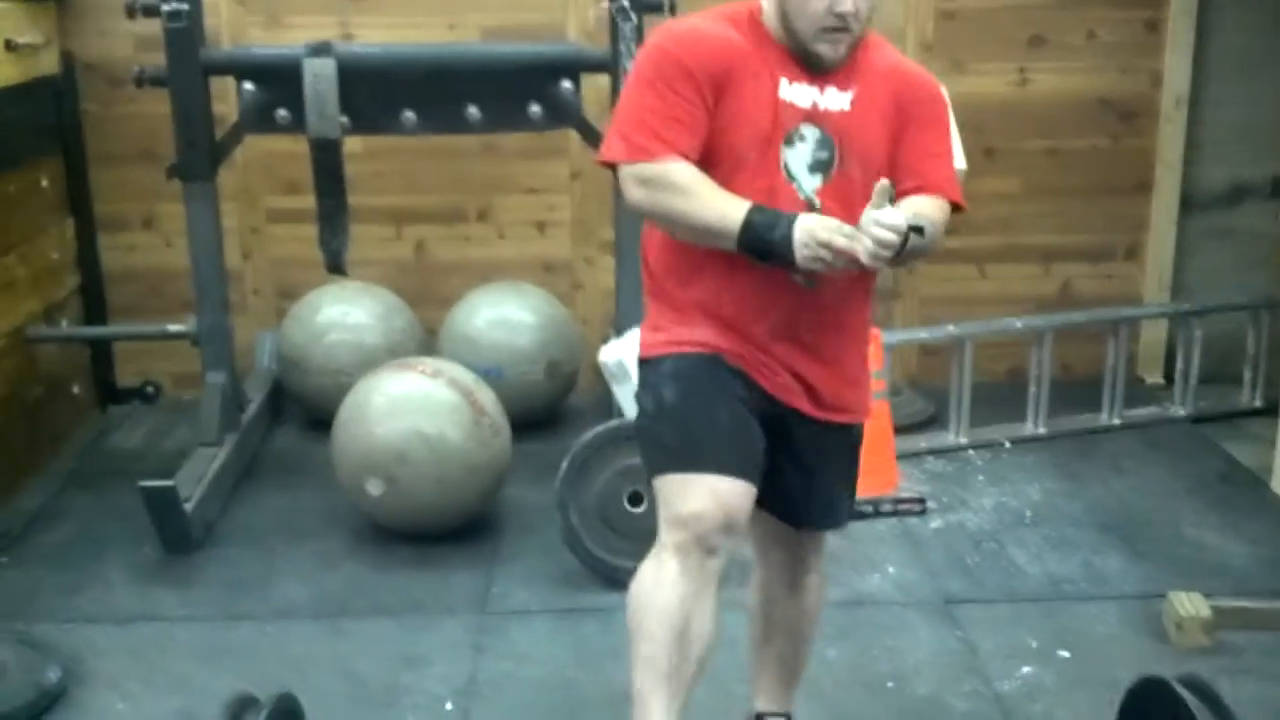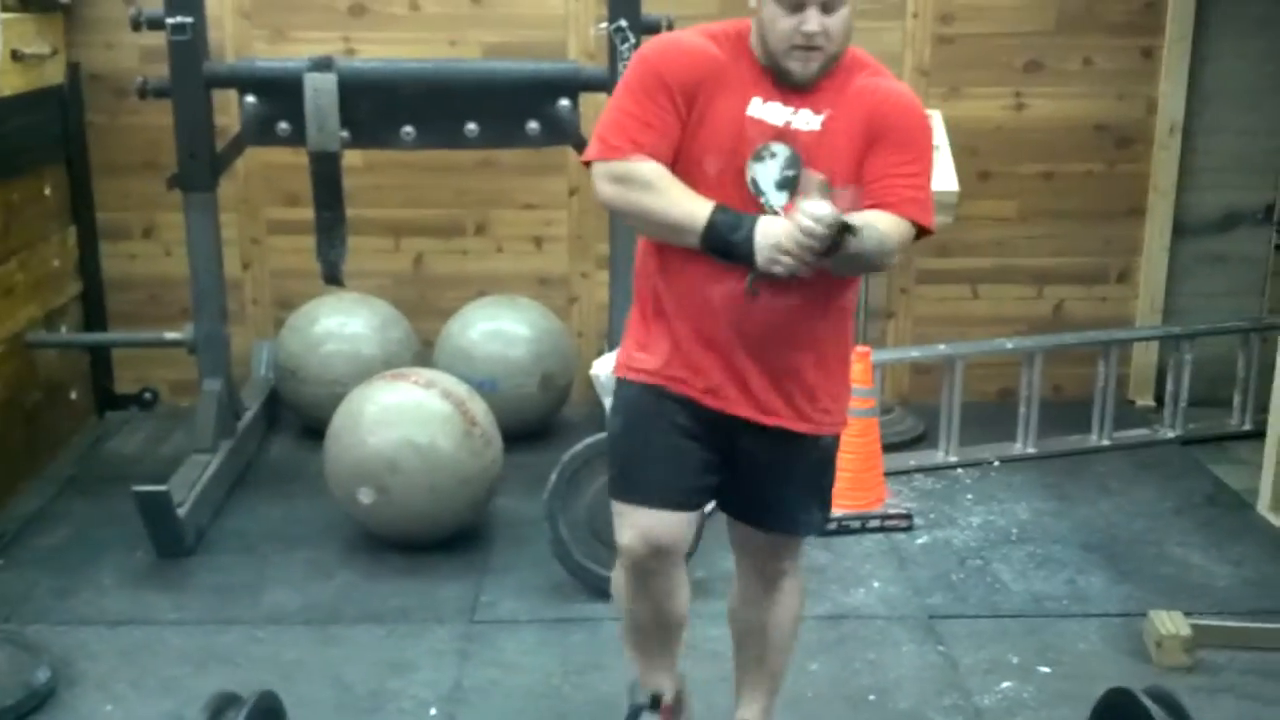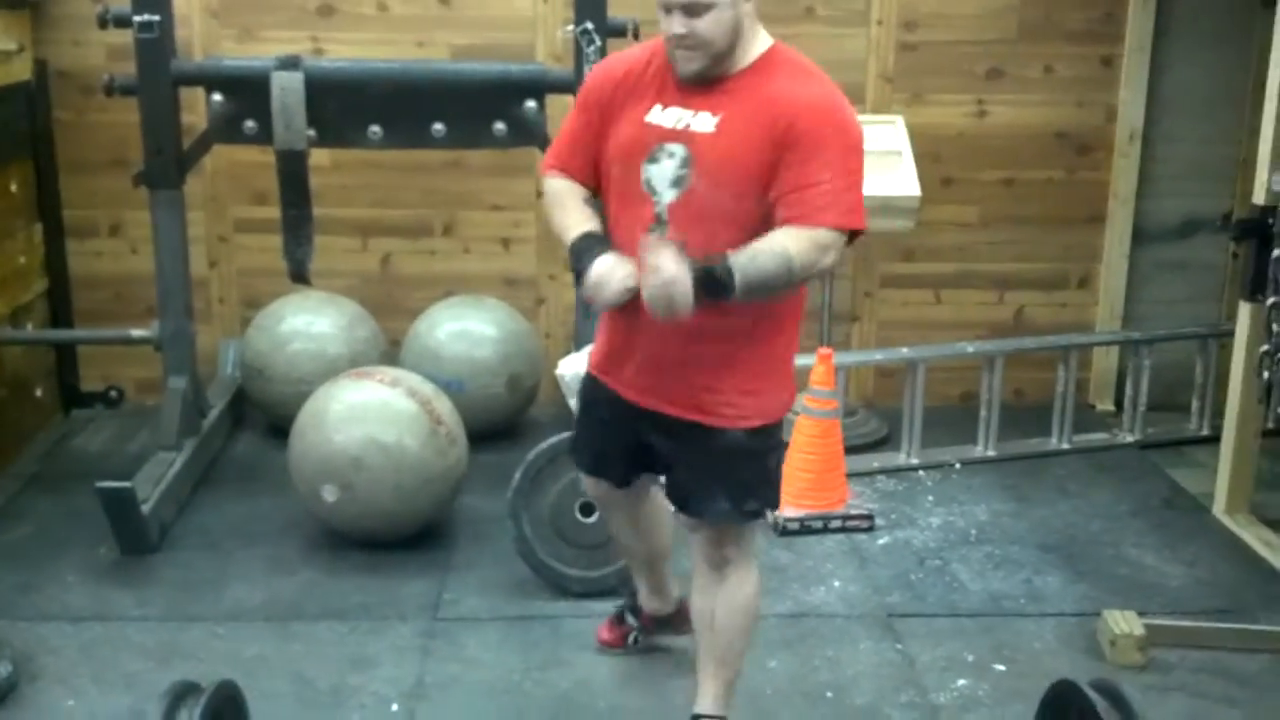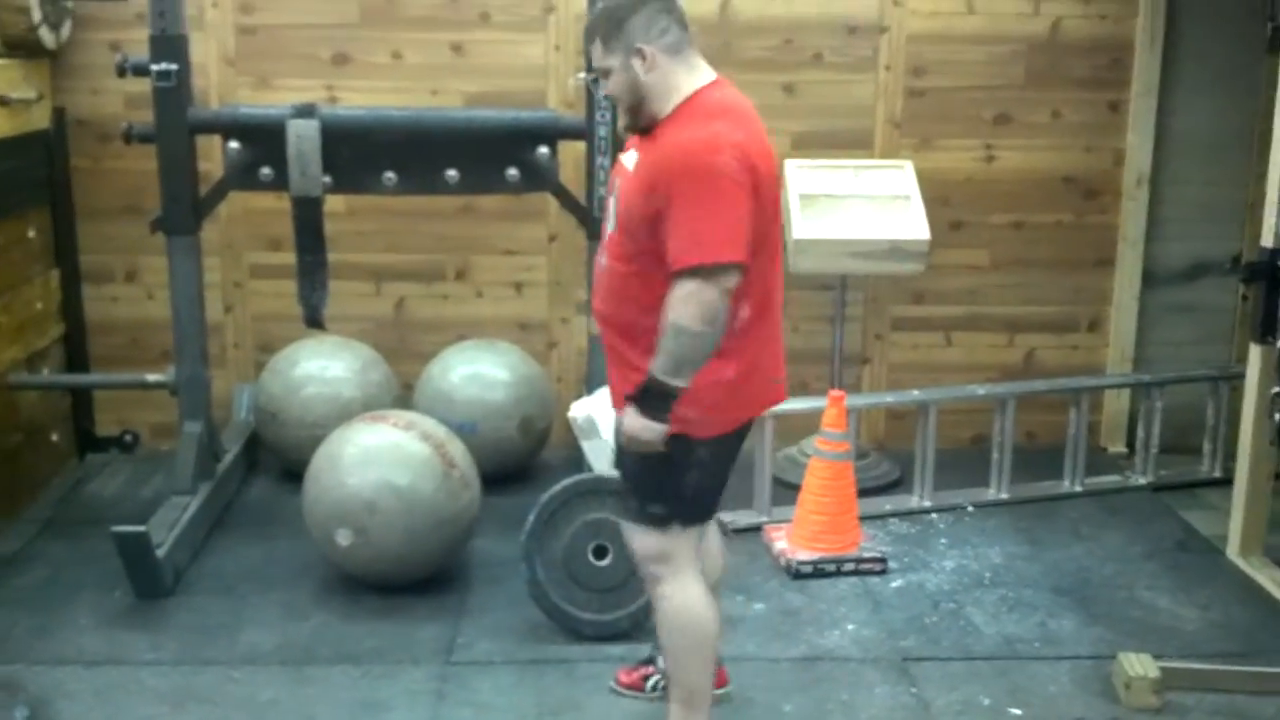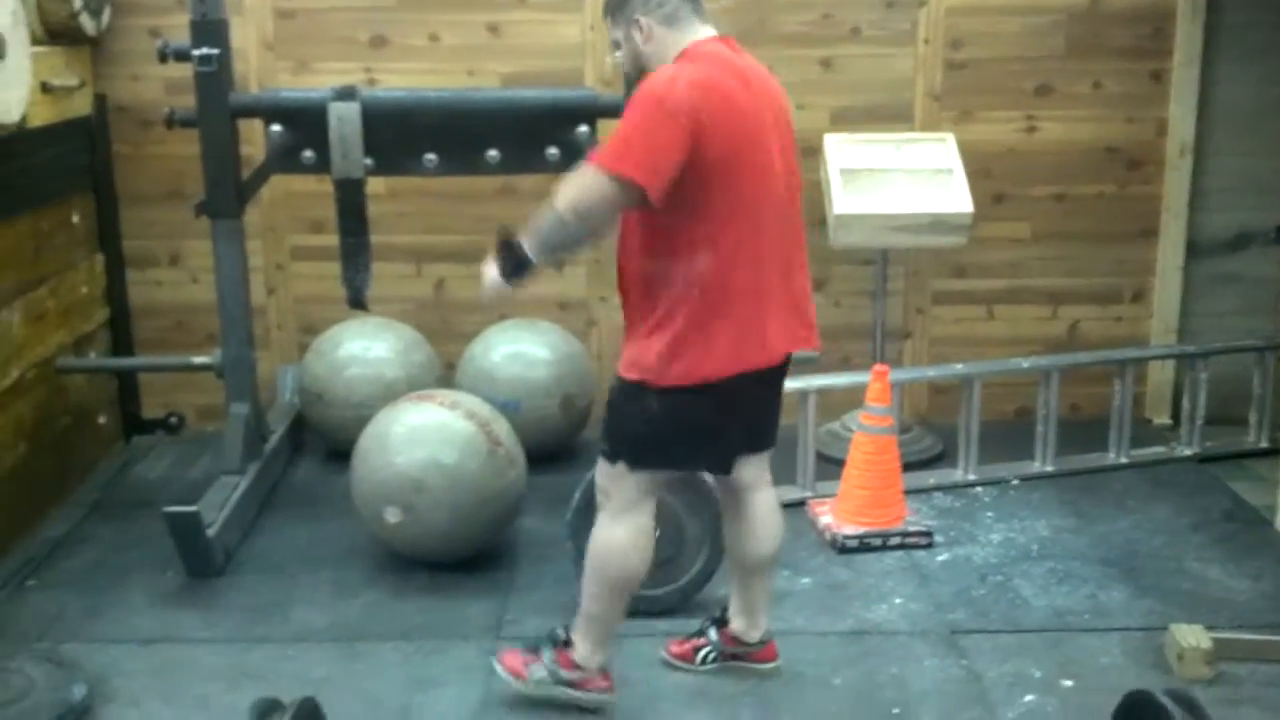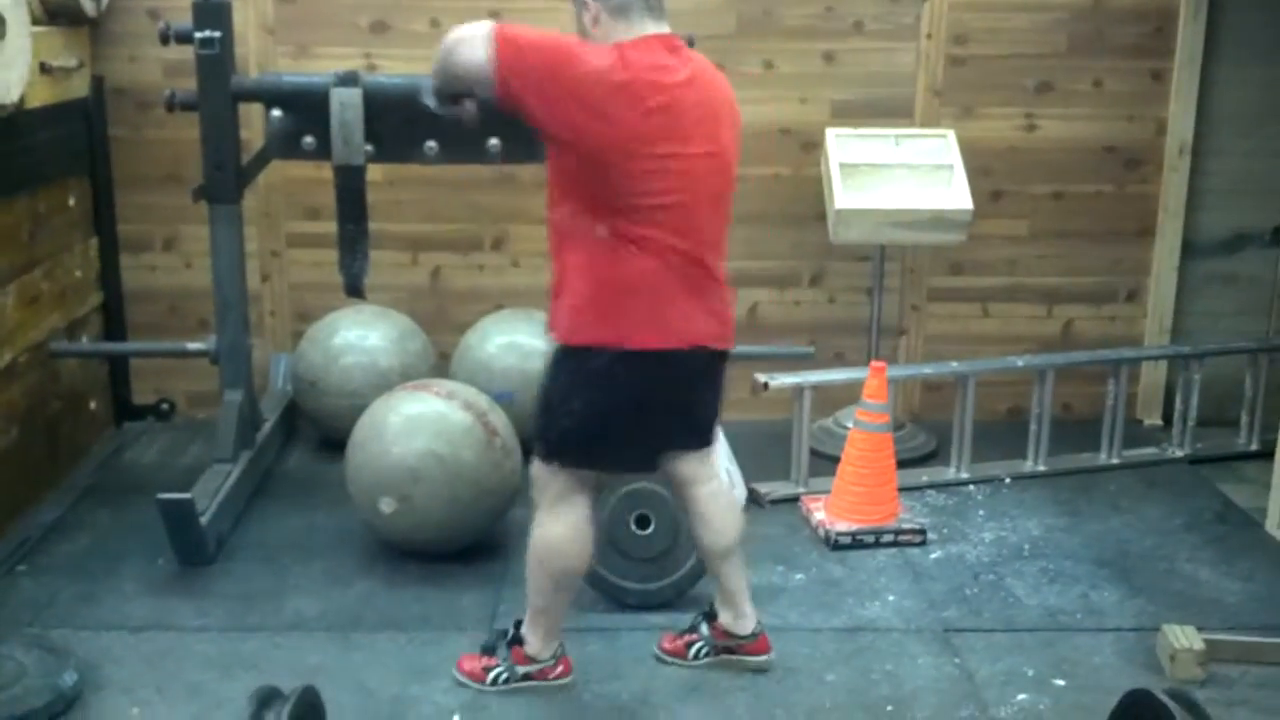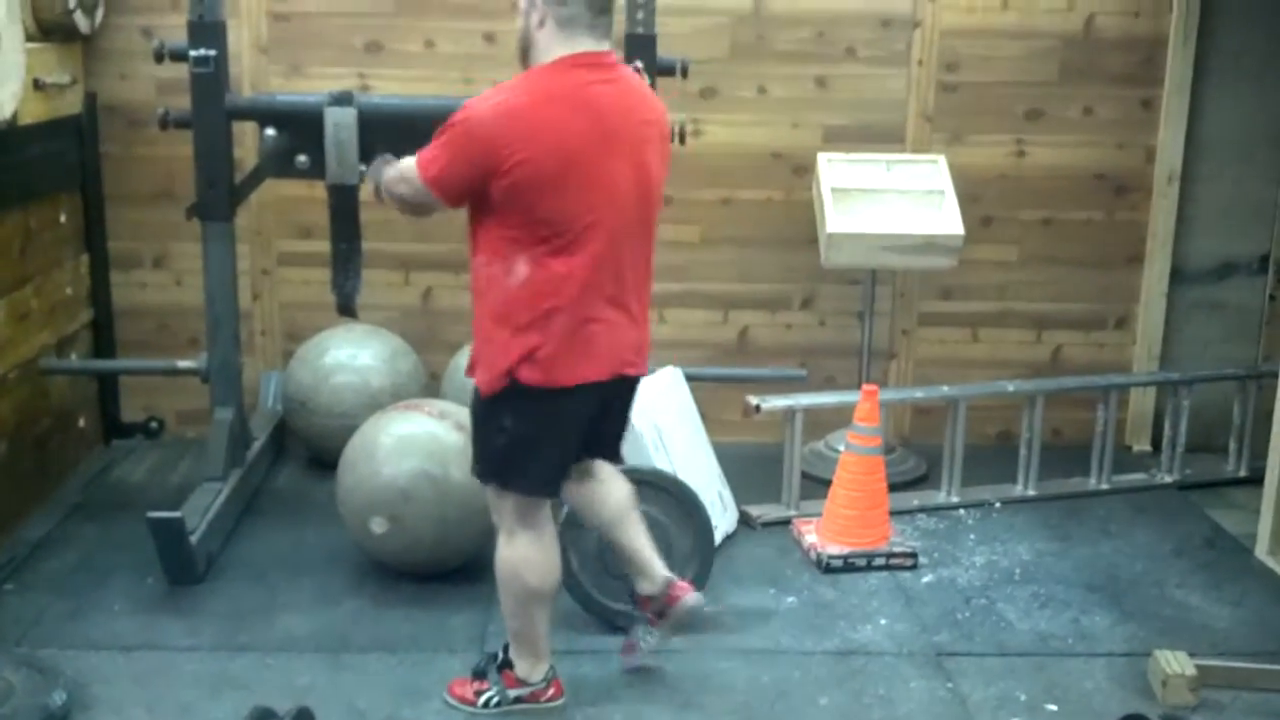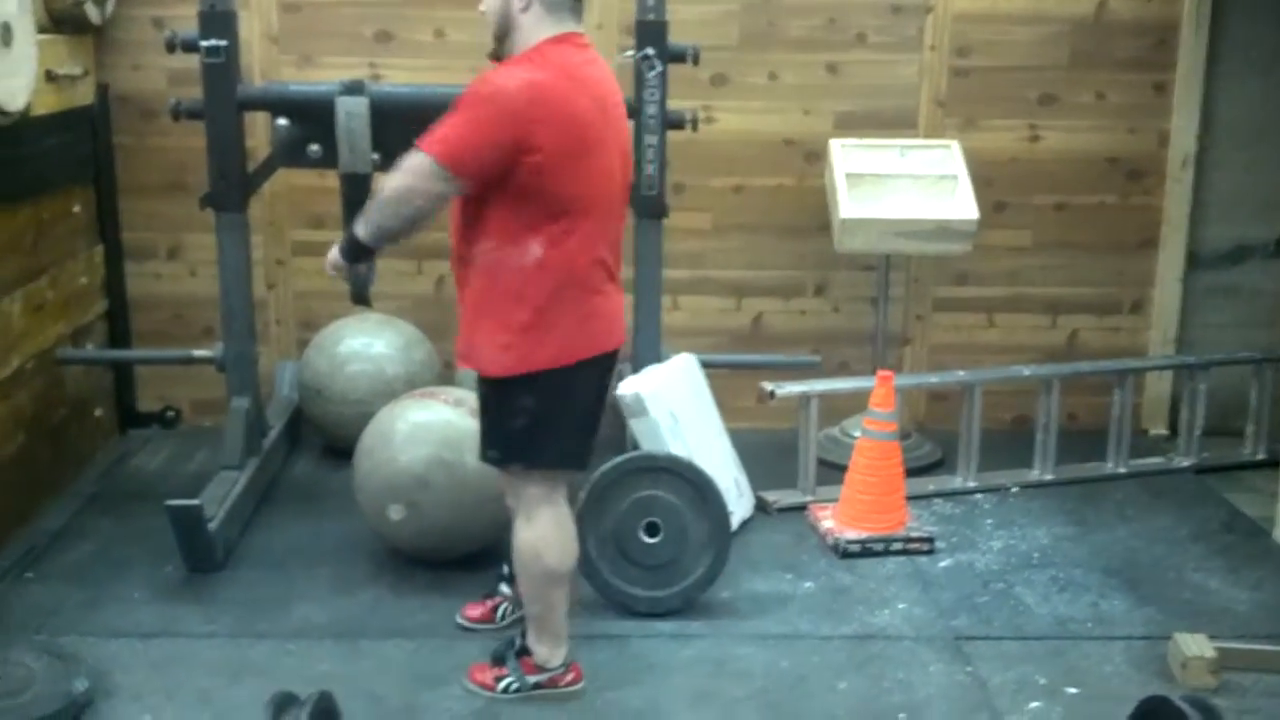
dt=0.3s
person 1, frame 1
left shoulder: (908, 88)
left elbow: (933, 213)
right elbow: (647, 179)
left wrist: (900, 233)
right wrist: (779, 235)
left hip: (824, 373)
right hip: (703, 343)
left knee: (794, 552)
right knee: (699, 525)
person 1, frame 2
left shoulder: (891, 108)
right shoulder: (678, 63)
left elbow: (892, 235)
right elbow: (618, 176)
left wrist: (834, 236)
right wrist: (740, 234)
left hip: (796, 386)
right hip: (672, 366)
left knee: (771, 560)
right knee: (647, 543)
person 1, frame 3
left shoulder: (807, 107)
right shoulder: (619, 77)
left elbow: (819, 242)
right elbow: (562, 178)
left wrist: (707, 278)
right wrist: (592, 256)
left hip: (729, 383)
right hip: (626, 360)
left knee: (725, 548)
right knee: (612, 487)
right ankle: (659, 601)
person 1, frame 4
left shoulder: (707, 147)
right shoulder: (658, 121)
left elbow: (706, 286)
left wrist: (656, 391)
right wrist: (611, 295)
left hip: (689, 391)
right hip: (659, 380)
left knee: (661, 551)
right knee: (682, 528)
right ankle: (693, 657)
person 1, frame 5
left shoulder: (677, 92)
right shoulder: (749, 78)
left elbow: (596, 194)
left wrist: (517, 256)
left hip: (695, 342)
right hip: (764, 327)
left knee: (623, 490)
right knee: (747, 475)
left ankle: (581, 660)
right ankle: (747, 630)
person 1, frame 6
left shoulder: (594, 79)
right shoulder: (709, 84)
left wrist: (445, 89)
left hip: (616, 331)
right hip: (698, 324)
left knee: (559, 486)
right knee: (694, 468)
left ankle: (537, 651)
right ankle: (739, 623)
person 1, frame 7
left shoulder: (502, 117)
right shoulder: (645, 106)
left elbow: (414, 192)
left wrist: (386, 175)
left hip: (536, 354)
right hip: (615, 342)
left knee: (520, 513)
right knee: (583, 467)
right ankle: (656, 584)
person 1, frame 8
left shoulder: (514, 92)
right shoulder: (586, 73)
left elbow: (419, 185)
left wrist: (356, 243)
left hip: (535, 332)
right hip: (581, 320)
left knee: (535, 490)
right knee: (542, 473)
left ankle: (547, 659)
right ankle: (529, 589)
